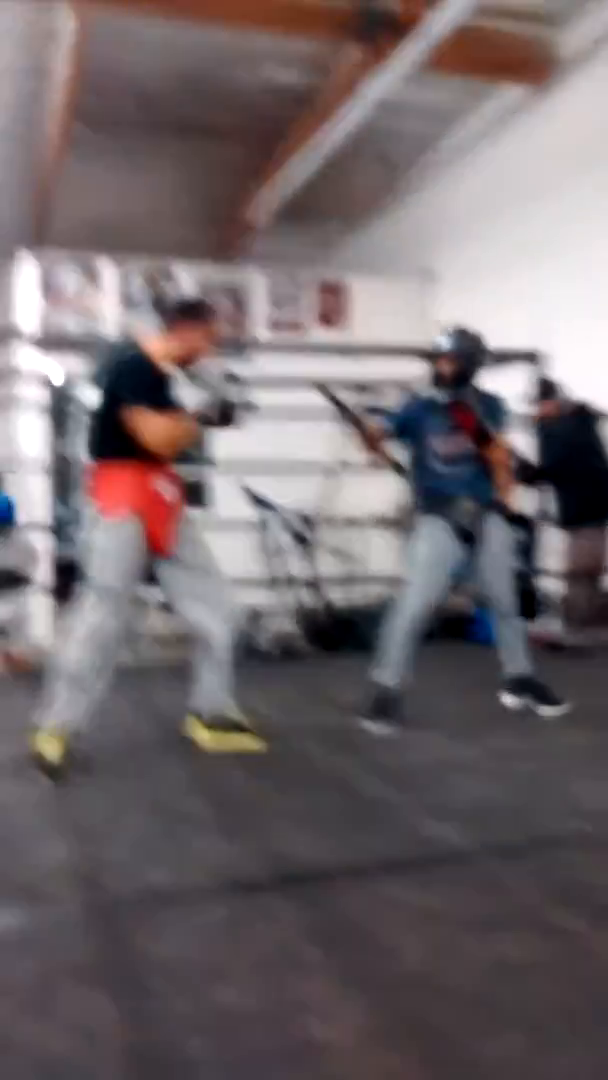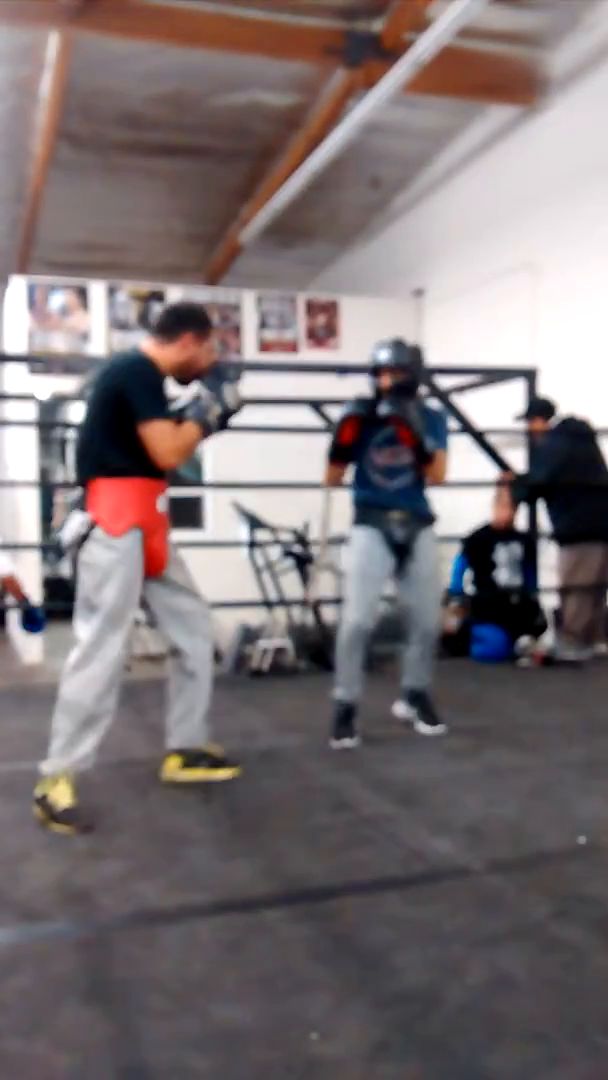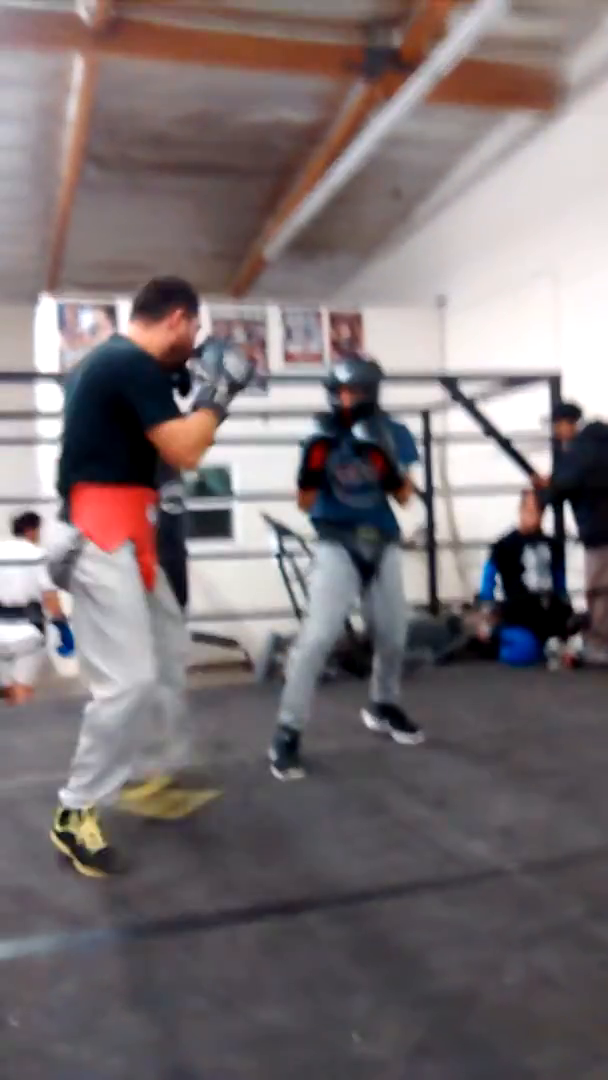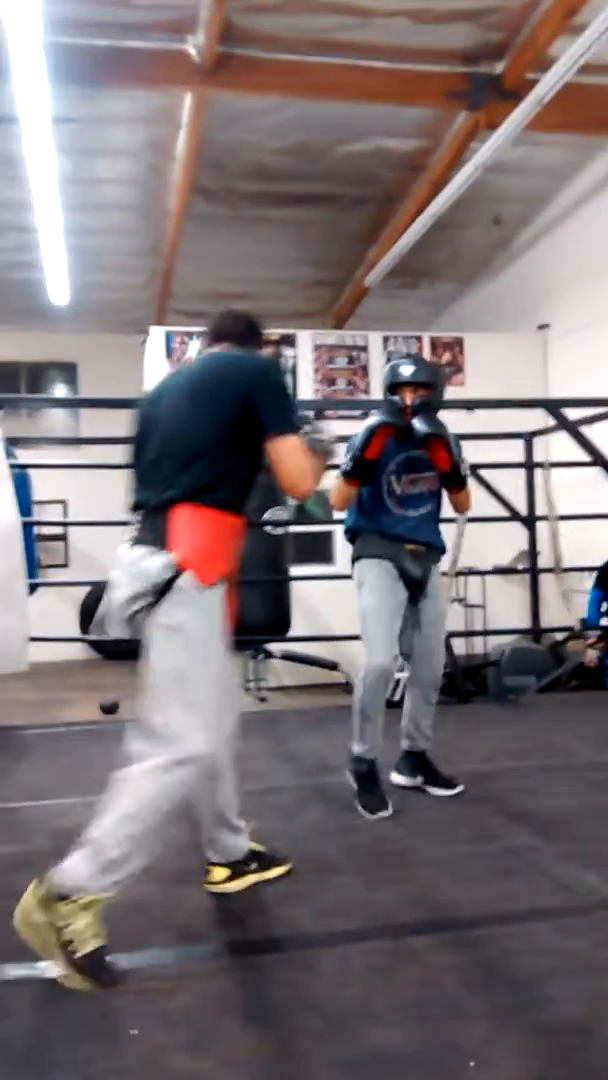
dt=0.7s
person 1, frame 1
left shoulder: (165, 375)
right shoulder: (131, 366)
right elbow: (158, 439)
left wrist: (202, 412)
right wrist: (203, 408)
left hip: (163, 501)
right hip: (123, 502)
left knee: (212, 604)
right knee: (102, 616)
left ankle: (212, 713)
right ankle: (54, 728)
person 1, frame 2
left shoulder: (139, 374)
right shoulder: (136, 371)
right elbow: (167, 454)
left wrist: (197, 412)
right wrist: (210, 411)
left hip: (145, 525)
right hip: (115, 523)
left knee: (192, 627)
right knee: (102, 648)
left ankle: (187, 748)
right ankle: (55, 779)
person 1, frame 3
left shoulder: (117, 361)
right shoulder: (131, 363)
right elbow: (184, 453)
left wrist: (191, 386)
right wrist: (219, 388)
left hip: (124, 536)
right hip: (104, 538)
left knee: (165, 654)
right knee: (128, 679)
left ankle: (146, 776)
right ankle: (77, 812)
person 1, frame 4
left shoulder: (164, 391)
right shoulder: (257, 370)
right elbow: (297, 482)
right wrist: (311, 449)
left hip: (164, 561)
right hip: (187, 568)
left knee: (206, 724)
right knee: (184, 747)
left ankle: (227, 853)
right ankle: (64, 895)
person 2, frame 1
left shoulder: (488, 406)
right shoulder: (420, 409)
left elbow: (499, 459)
right elbow: (379, 437)
left wrist: (475, 421)
right wrist: (373, 436)
left hip: (486, 516)
right hip: (439, 518)
left knee: (504, 603)
right knee: (416, 605)
left ankle: (520, 682)
right ankle: (386, 690)
person 2, frame 2
left shoulder: (431, 418)
right shoulder: (363, 418)
left elbow: (437, 474)
right elbow: (332, 479)
left wrist: (413, 430)
right wrist: (344, 437)
left hip: (417, 527)
right hip: (371, 527)
left knee: (426, 619)
right knee: (357, 620)
left ankle: (414, 695)
right ankle: (345, 705)
person 2, frame 3
left shoulder: (395, 434)
right shoulder: (324, 435)
left elbow: (405, 496)
right elbow: (305, 503)
left wrist: (386, 457)
right wrist: (311, 462)
left hip: (382, 543)
right hip: (337, 543)
left knee: (392, 636)
right knee: (317, 636)
left ankle: (383, 706)
right ankle: (288, 732)
person 2, frame 4
left shoulder: (441, 442)
right shoulder: (376, 437)
left elbow: (462, 506)
right elbow: (339, 501)
left wrist: (446, 456)
right wrist: (366, 450)
left hip: (425, 559)
right hip: (378, 556)
left knee: (429, 663)
right knee: (380, 661)
left ankle: (413, 757)
right ankle: (365, 764)
